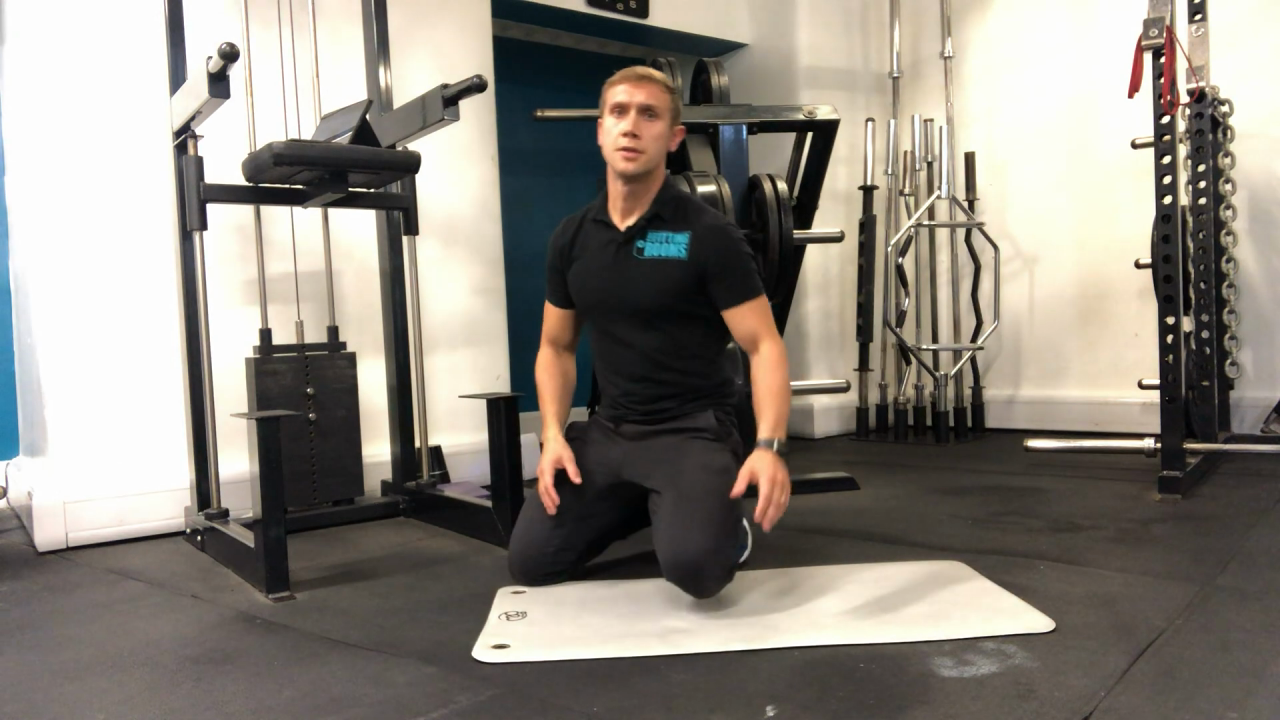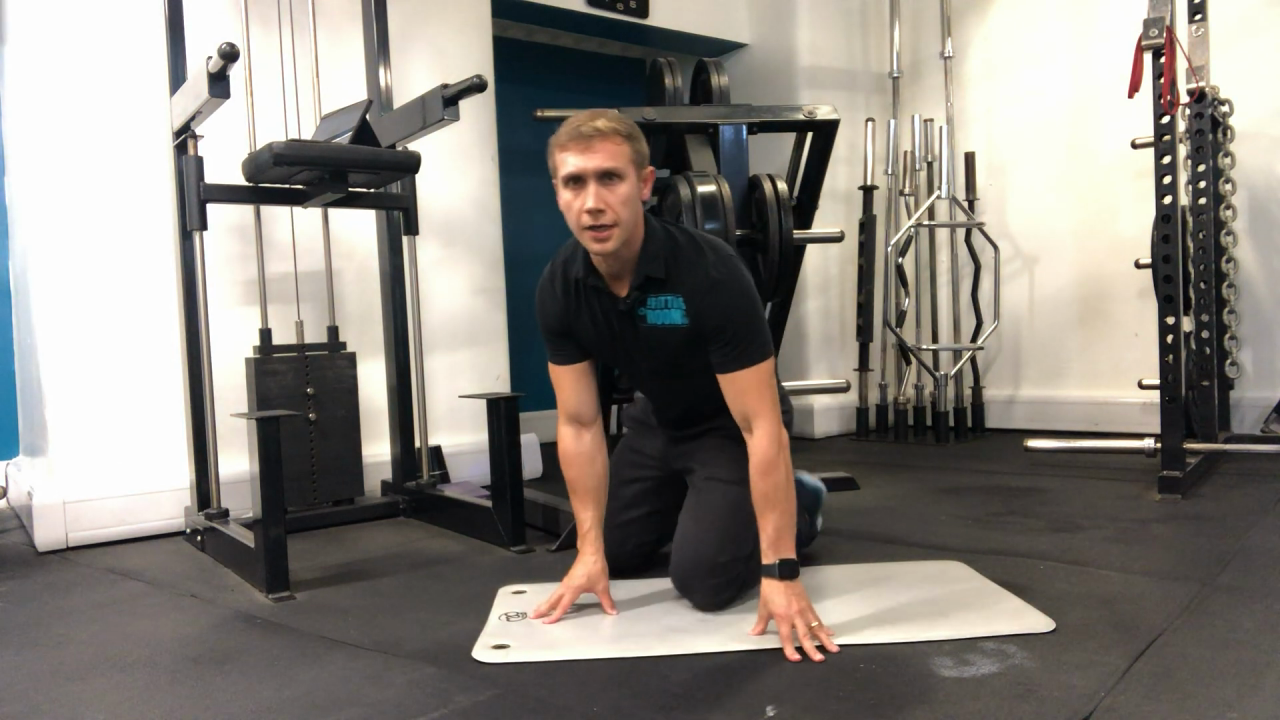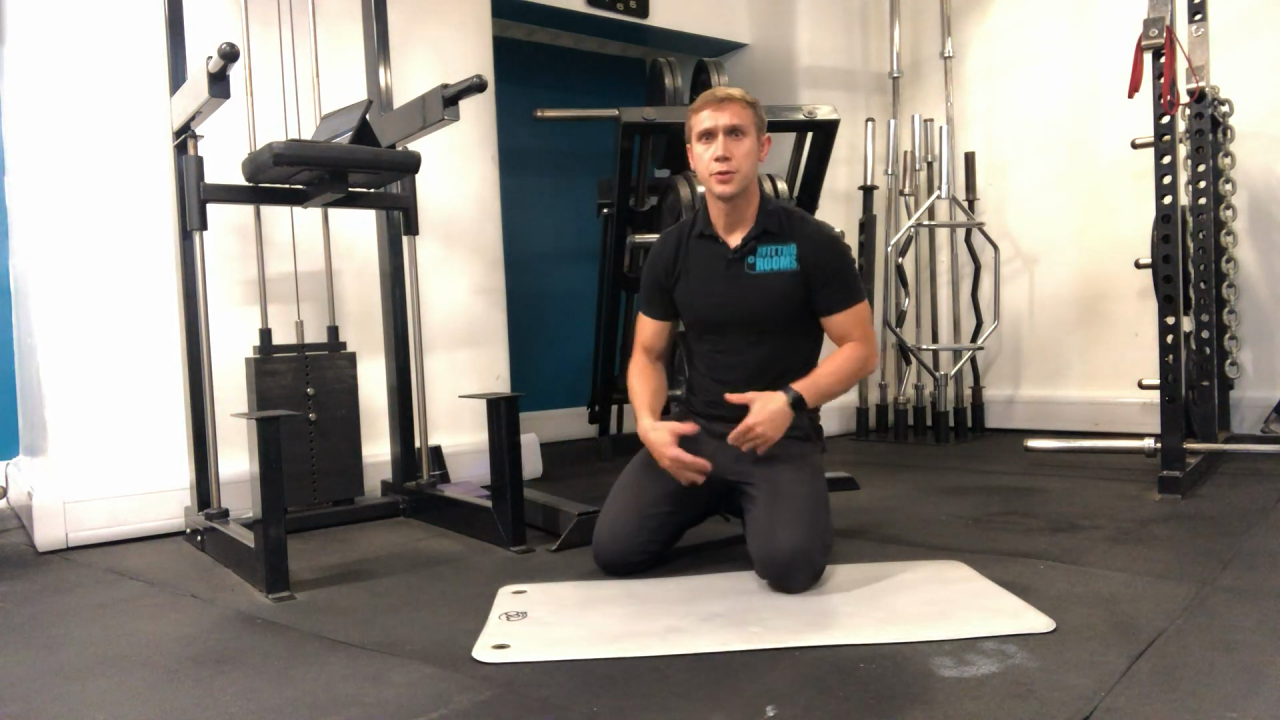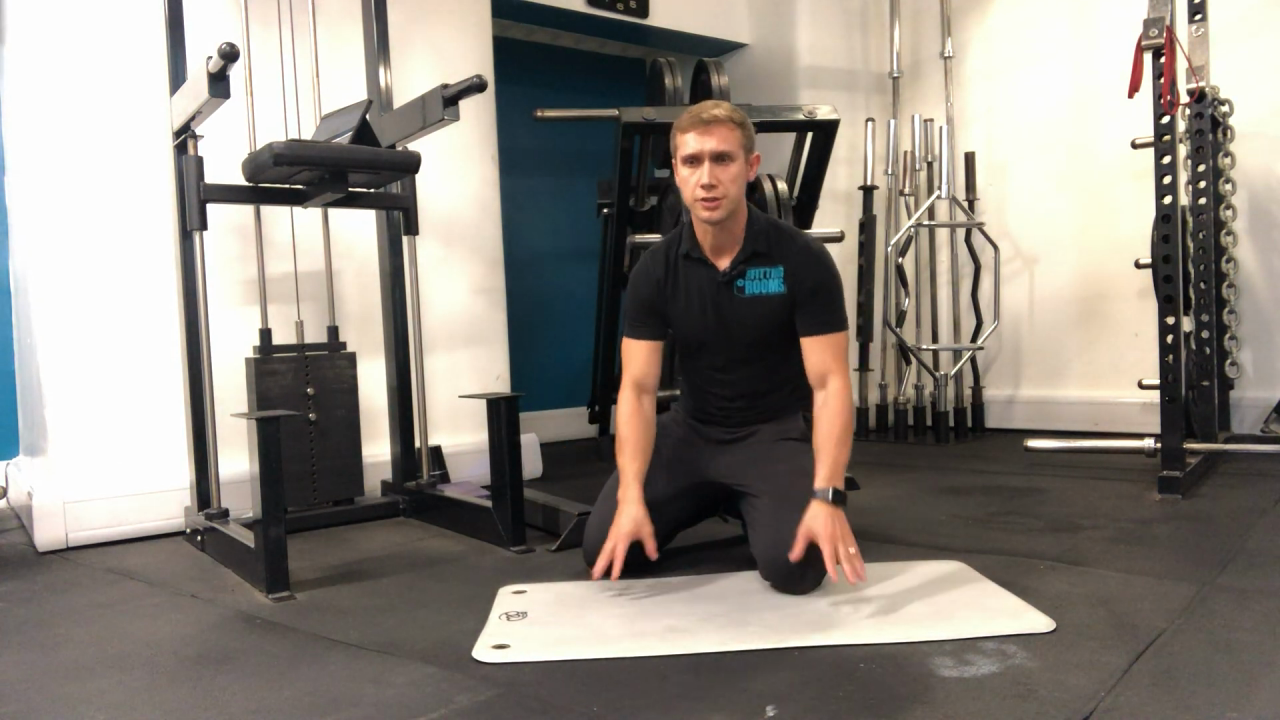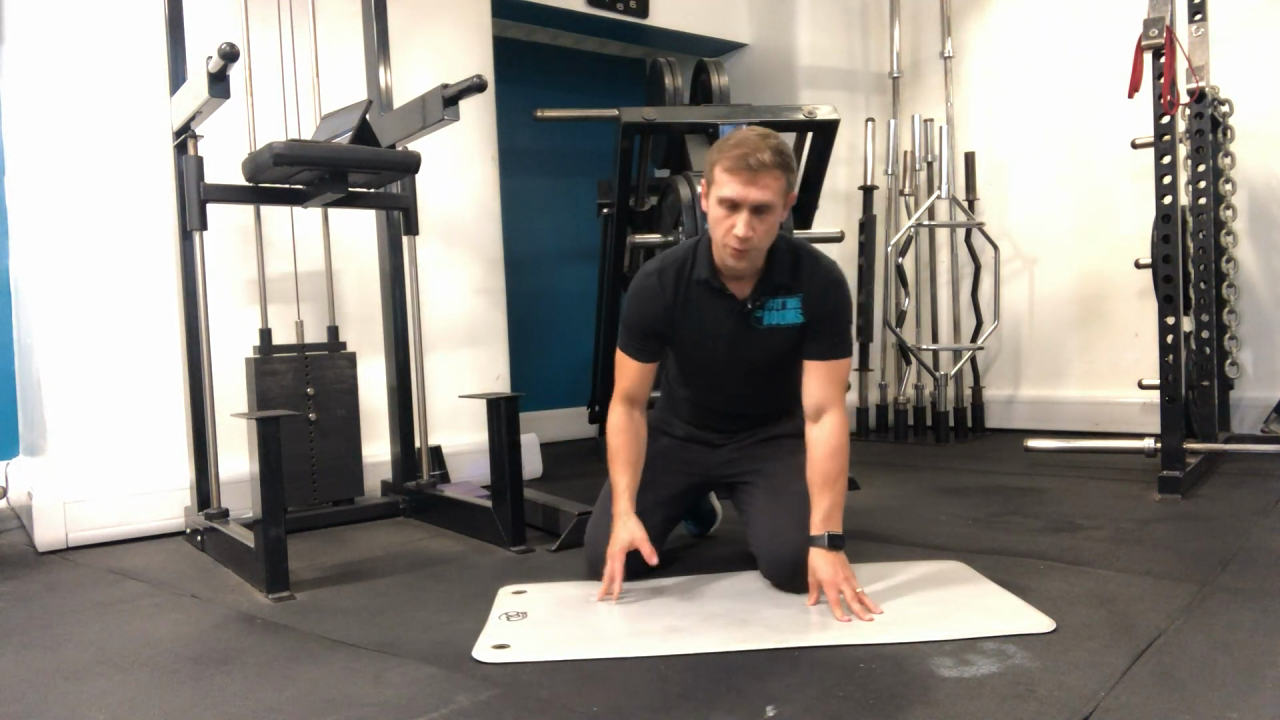
dt=1s
person 1, frame 1
left shoulder: (708, 235)
right shoulder: (572, 237)
left elbow: (764, 346)
right elbow: (556, 347)
left wrist: (769, 448)
right wrist: (554, 435)
left hip: (691, 429)
right hip: (608, 432)
left knee: (695, 566)
right knee: (531, 562)
left ankle: (720, 513)
right ankle: (640, 508)
person 1, frame 2
left shoulder: (711, 274)
right shoulder: (558, 287)
left elbow: (761, 427)
right elbow: (579, 424)
left wrist: (779, 572)
right wrist: (590, 550)
left hip: (730, 428)
right hip: (657, 424)
left knee: (703, 579)
right knee: (617, 556)
left ankle: (795, 504)
right ankle: (701, 503)
person 1, frame 3
left shoulder: (813, 243)
right shoulder: (671, 250)
left elbow: (860, 350)
right elbow: (647, 355)
left wrist: (792, 400)
right wrist: (649, 423)
left hip: (782, 434)
right hip: (696, 431)
left knee: (789, 564)
right knee: (615, 551)
left ankle: (756, 504)
right ankle: (716, 498)
person 1, frame 4
left shoulder: (803, 260)
right shoulder: (654, 269)
left elbow: (830, 384)
right elbow: (637, 389)
left wrist: (827, 497)
right wrist: (630, 497)
left hip: (776, 433)
right hip: (691, 431)
left knee: (793, 567)
right knee: (605, 550)
left ankle: (753, 505)
right ankle: (717, 499)
person 1, frame 5
left shoulder: (820, 282)
right shoulder: (658, 282)
left elbow: (824, 414)
right elbow: (629, 403)
left wrist: (827, 540)
right wrist: (623, 512)
left hip: (770, 436)
right hip: (678, 433)
left knee: (791, 564)
right knee: (609, 558)
left ankle: (748, 504)
right ankle: (694, 503)
